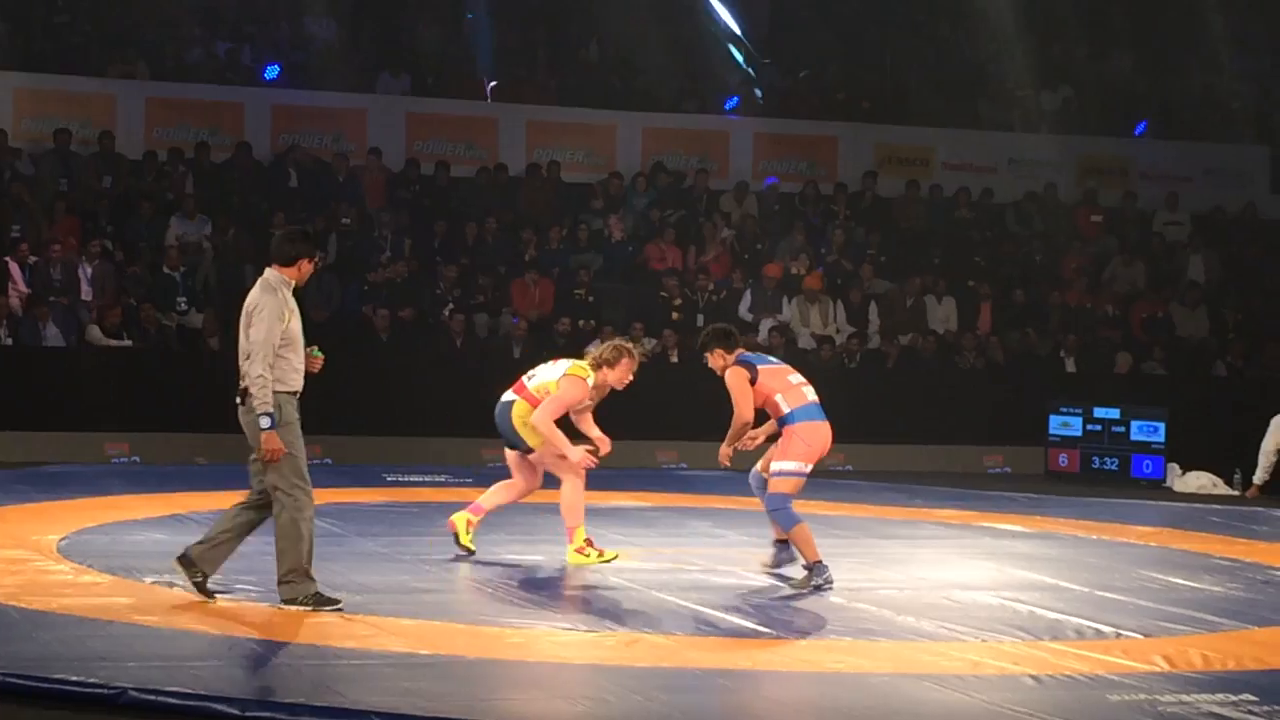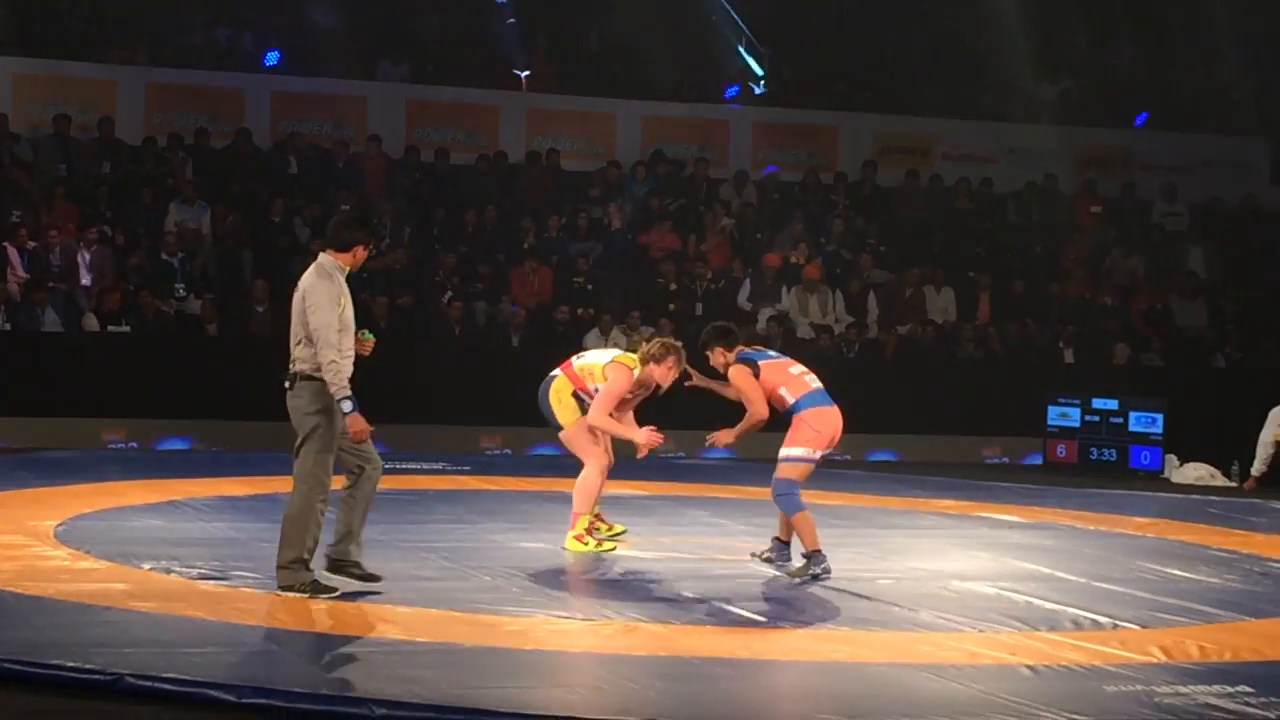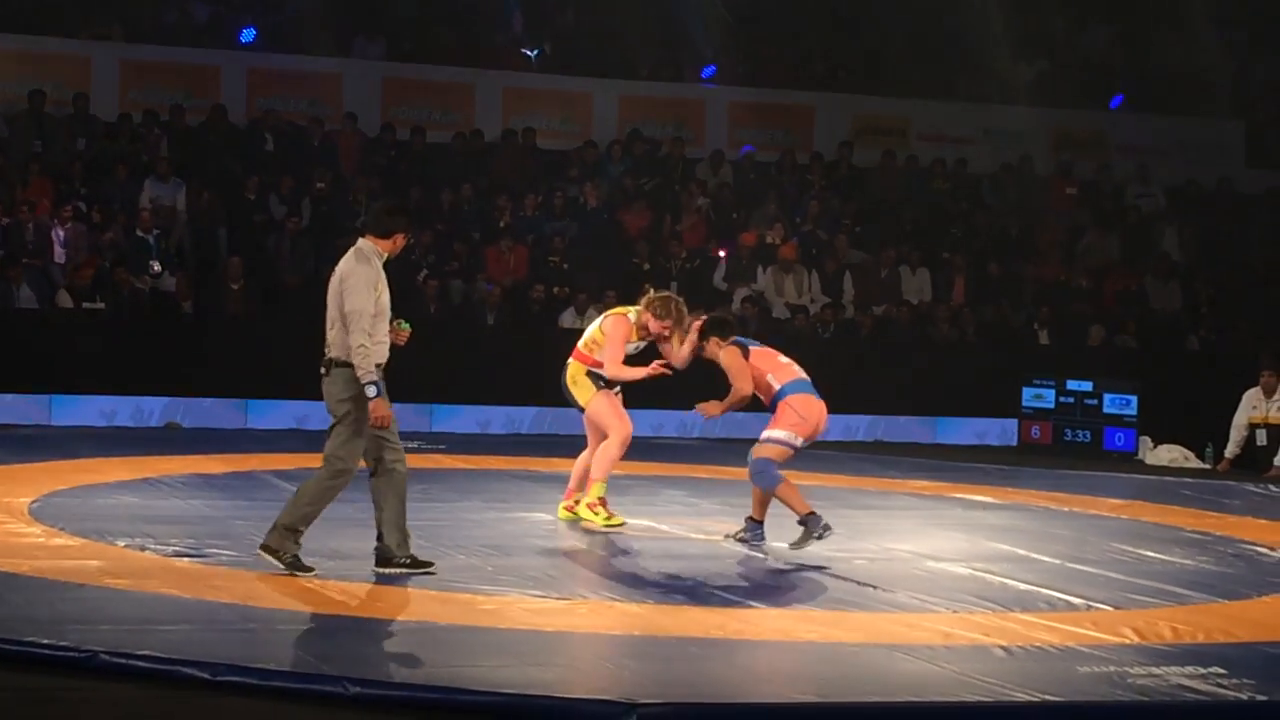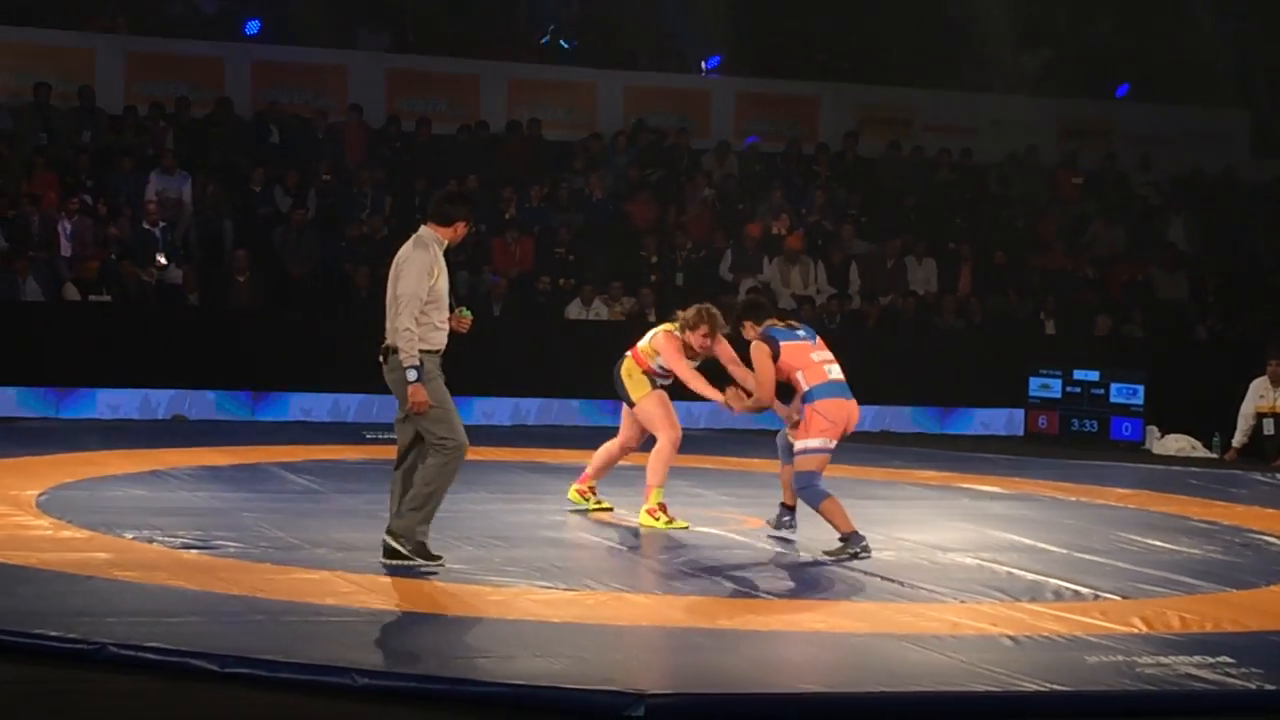
dt=0.3s
person 1, frame 1
left shoulder: (276, 292)
right shoulder: (271, 297)
right elbow: (258, 367)
left wrist: (301, 361)
right wrist: (267, 427)
left hip: (277, 406)
right hip: (273, 407)
left knee: (265, 496)
right knee: (294, 496)
left ankle: (199, 557)
right ankle: (297, 588)
person 1, frame 2
left shoulder: (328, 278)
right shoulder: (323, 283)
right elbow: (327, 353)
left wrist: (351, 346)
right wrist: (350, 409)
left hip: (325, 395)
right hip: (317, 393)
left knee: (367, 468)
right knee: (313, 485)
left ankle: (344, 555)
right ankle: (293, 574)
person 1, frame 3
left shoulder: (367, 264)
right shoulder: (362, 268)
left elbow: (360, 329)
right elbow: (358, 337)
left wrist: (387, 335)
right wrist: (374, 394)
left hip: (360, 380)
right hip: (352, 379)
left knee: (391, 464)
right knee: (338, 467)
left ankle: (394, 552)
right ankle: (281, 540)
person 1, frame 4
left shoulder: (428, 252)
right shoulder: (420, 255)
right elbow: (404, 321)
left wrist: (447, 322)
right wrist: (415, 379)
left hip: (419, 364)
right hip: (414, 365)
left knee: (414, 454)
right knee: (451, 445)
left ankle: (404, 537)
right ankle: (405, 528)
person 2, frame 1
left shoulder: (735, 372)
right shoulder: (763, 361)
left elbow: (744, 417)
left wrist: (728, 445)
right wrist: (763, 433)
left hip: (802, 432)
right hip: (816, 426)
left knee: (777, 505)
right knee: (760, 476)
left ankle: (819, 571)
right ankle: (783, 547)
person 2, frame 2
left shoulder: (738, 369)
right shoulder: (759, 356)
left elbow: (759, 413)
right elbow: (745, 395)
left wrist: (732, 434)
right wrist: (706, 383)
left hip: (813, 419)
right hip: (828, 414)
left knee: (784, 491)
right knee: (785, 478)
left ankle: (817, 560)
right ankle: (781, 548)
person 2, frame 3
left shoulder: (728, 352)
right shoulder: (750, 347)
left elbow: (744, 389)
left wrist: (721, 407)
left hip: (796, 406)
right hip: (813, 405)
left knee: (761, 471)
right knee: (759, 459)
left ankle: (813, 521)
right ankle: (754, 527)
person 2, frame 4
left shoulder: (760, 345)
right shoulder: (803, 329)
left elbow: (765, 399)
left wrist: (742, 405)
right wrist: (796, 405)
left hip: (824, 408)
right hip: (846, 404)
left knee: (806, 485)
right knee: (788, 440)
left ankle: (855, 540)
right ankle: (786, 515)
person 3, frame 1
left shoulder: (600, 385)
right shoulder: (579, 386)
left elbow: (581, 414)
right elbow: (540, 418)
left wrist: (597, 435)
right wrist: (570, 451)
left hip: (510, 411)
right hip: (520, 415)
left knee: (527, 483)
right knee: (574, 473)
left ankle: (466, 518)
right ankle: (579, 546)
person 3, frame 2
left shoulder: (647, 382)
right shoulder: (625, 375)
left elbow: (623, 413)
right elbow: (595, 417)
left wrist: (638, 434)
right wrist: (635, 435)
left hip: (577, 397)
right hip: (561, 393)
left knee: (603, 461)
right knee: (599, 463)
left ankle: (590, 518)
right ankle: (577, 534)
person 3, frame 3
left shoulder: (655, 326)
right shoulder: (621, 323)
left elbow: (680, 361)
right elbow: (611, 369)
left wrist: (693, 336)
right wrist: (642, 371)
left hip: (604, 378)
right hip: (581, 376)
left knee: (600, 445)
right knee: (622, 432)
left ankle: (570, 502)
right ankle: (592, 501)
person 3, frame 4
left shoulder: (711, 339)
right shoulder: (668, 339)
left elbow: (738, 370)
right elbow: (689, 377)
right wrist: (721, 397)
left hip: (657, 377)
right hip: (635, 372)
left knee: (628, 440)
right knee: (671, 435)
left ankle: (582, 488)
right ankle: (651, 508)
